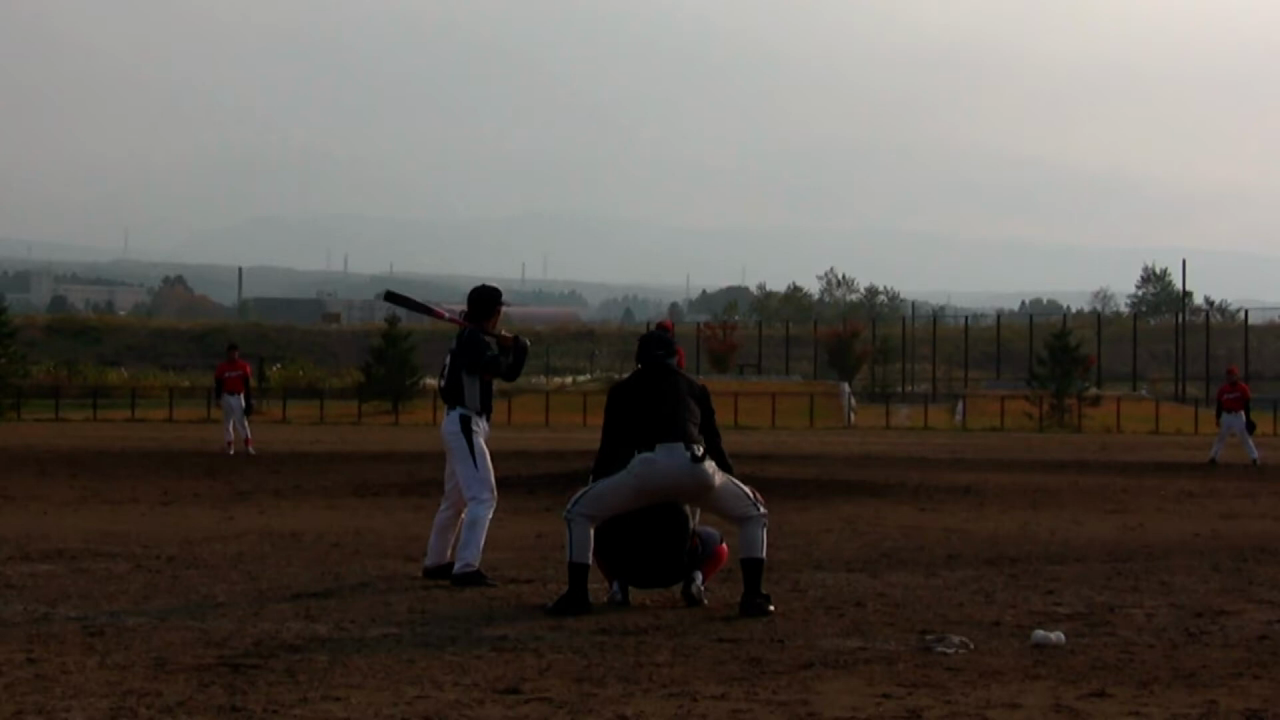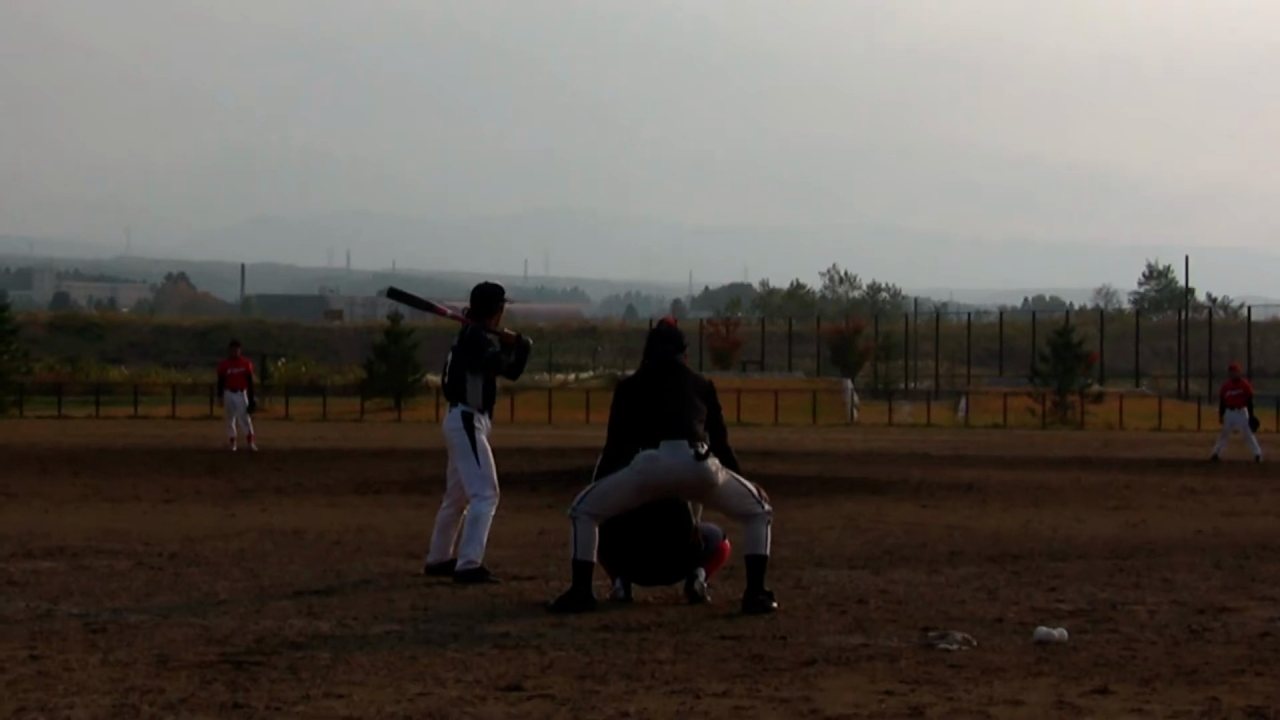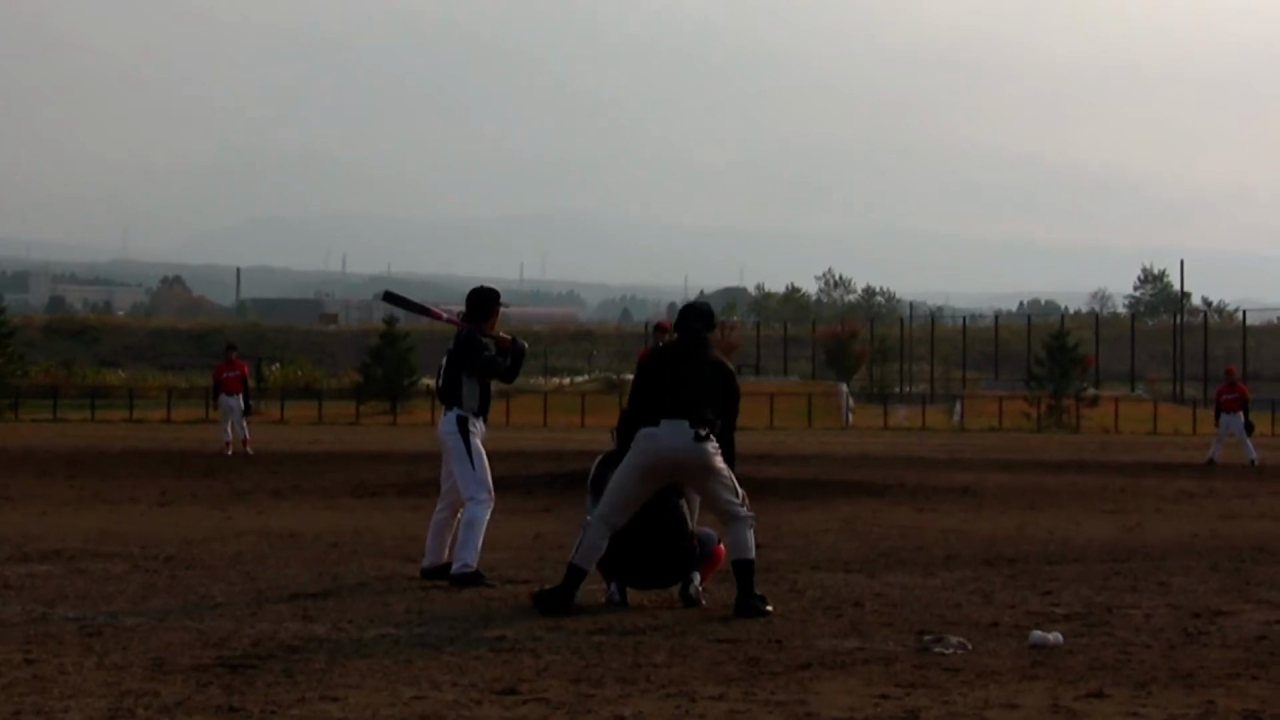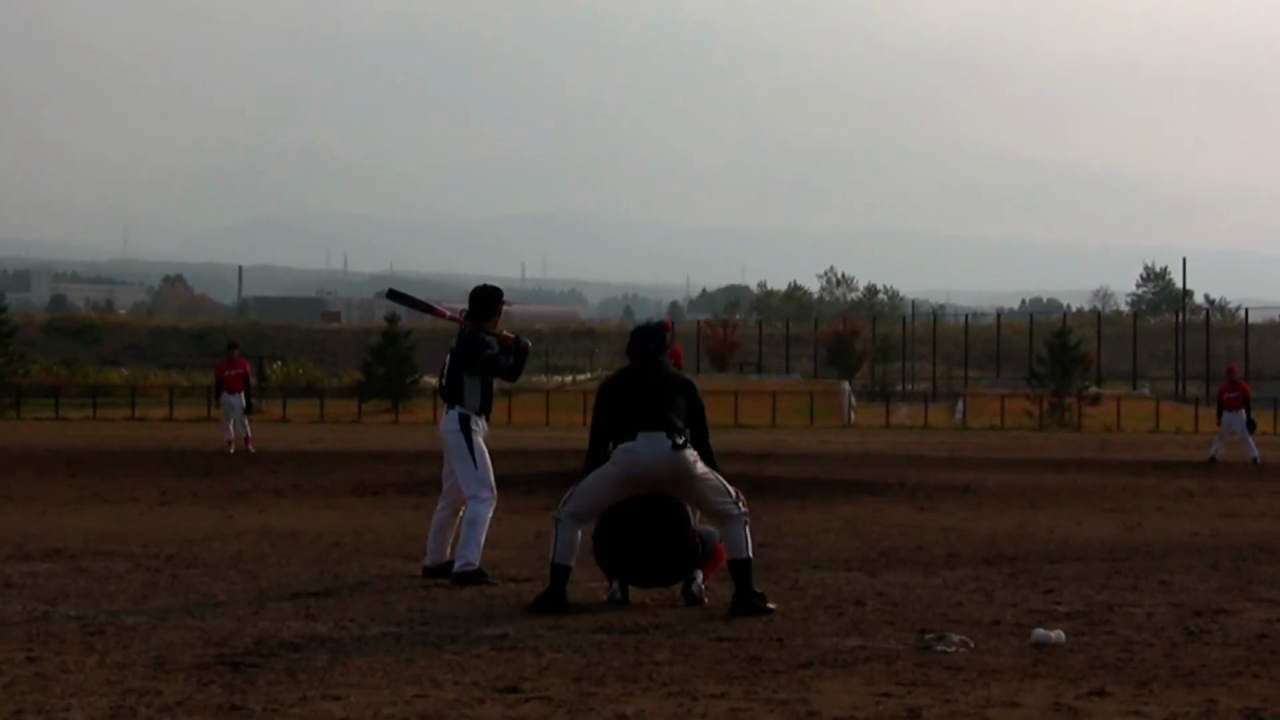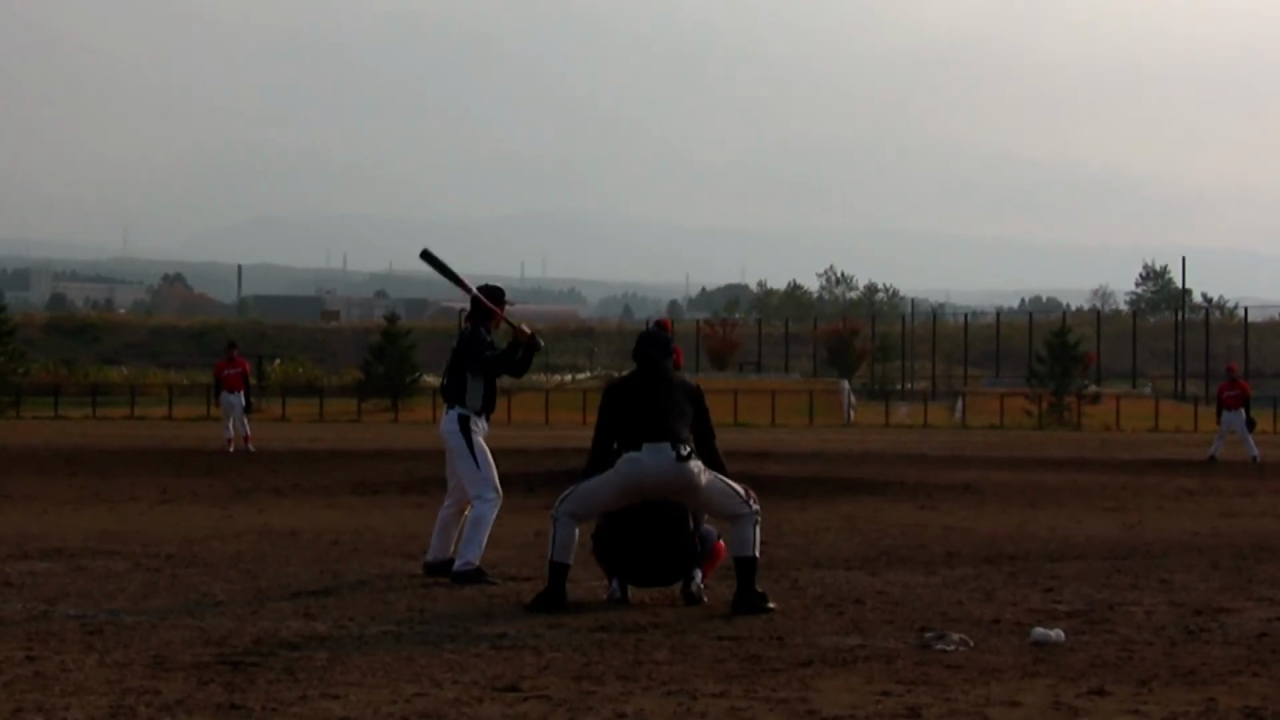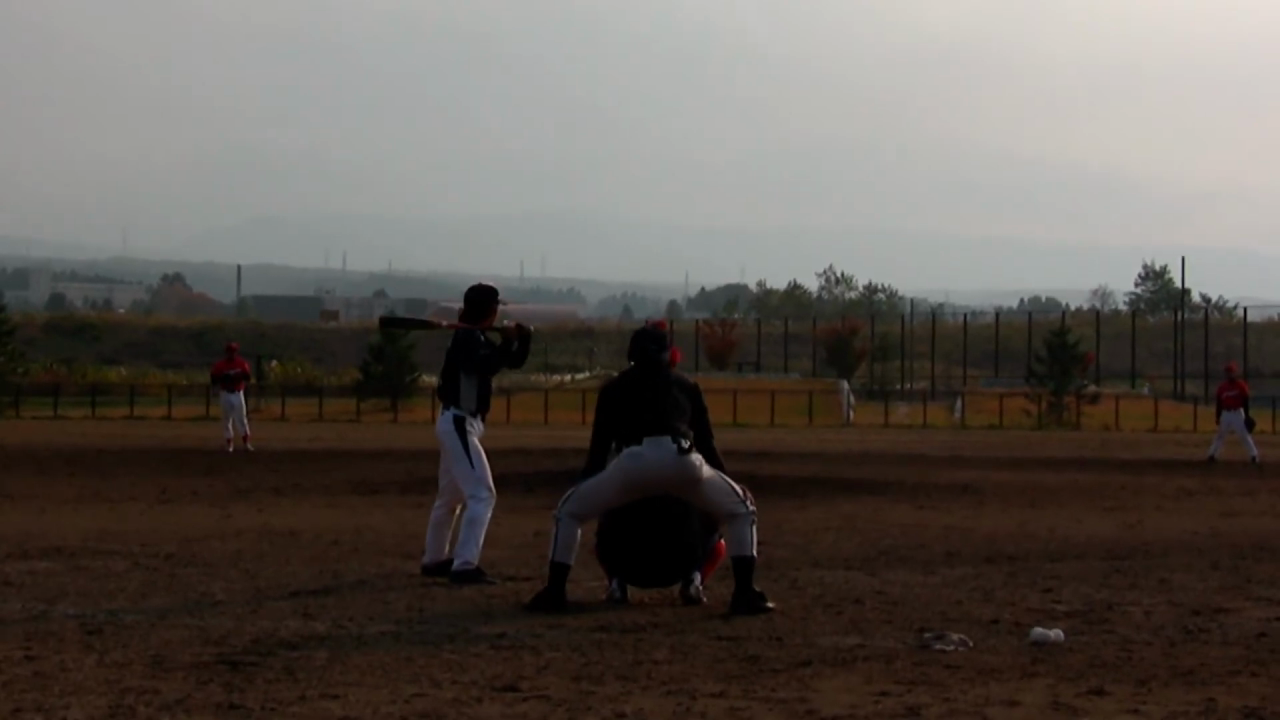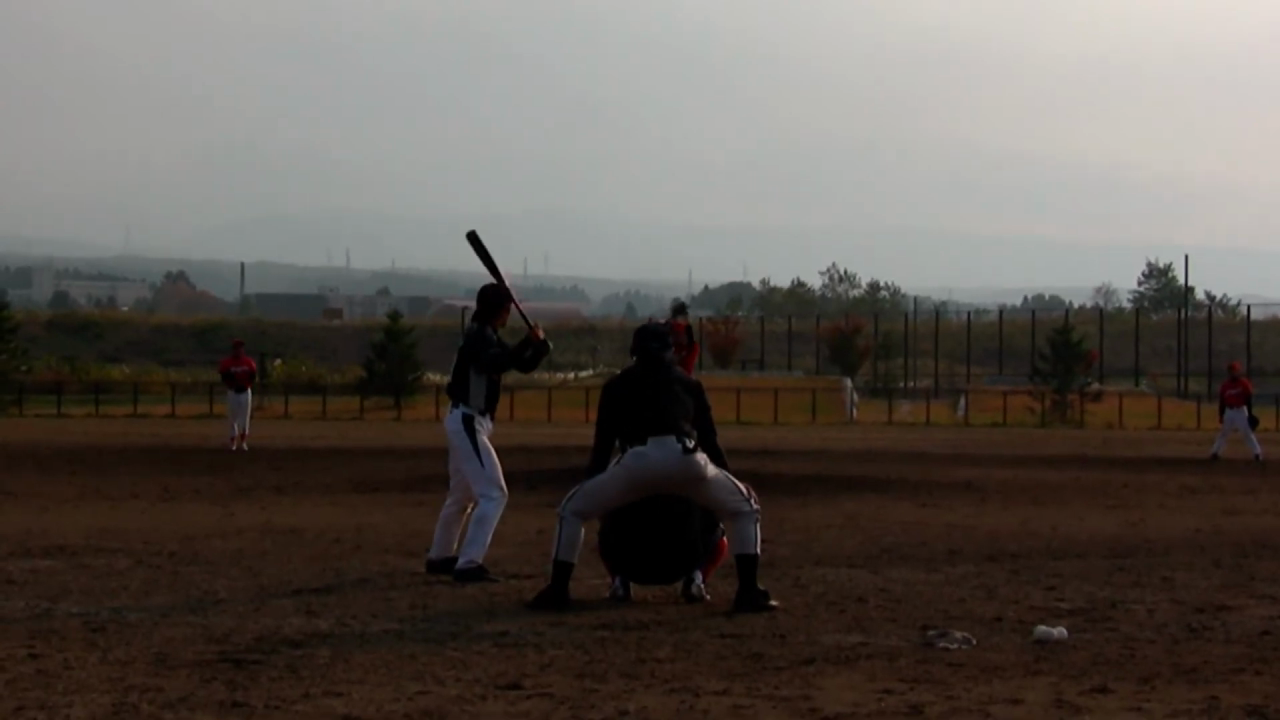
dt=0.7s
person 1, frame 1
left shoulder: (469, 339)
right shoulder: (473, 339)
left elbow: (510, 373)
right elbow: (499, 368)
left wrist: (514, 346)
right wrist: (508, 347)
left hip: (461, 423)
right hip: (465, 424)
left knee: (455, 498)
right knee: (483, 496)
left ankle: (436, 563)
right ankle: (465, 569)
person 1, frame 2
left shoulder: (472, 336)
right shoulder: (475, 337)
left elbow: (511, 371)
right elbow: (502, 366)
left wrist: (516, 344)
right wrist: (512, 345)
left hip: (463, 420)
right hip: (467, 421)
left knee: (457, 495)
right knee: (485, 493)
left ankle: (439, 559)
right ankle: (468, 566)
person 1, frame 3
left shoulder: (468, 339)
right shoulder: (472, 340)
left elbow: (506, 375)
right elbow: (499, 371)
left wrist: (510, 347)
right wrist: (509, 348)
left hip: (458, 423)
right hip: (462, 425)
left knee: (452, 498)
right knee: (480, 497)
left ankle: (434, 563)
right ankle: (464, 569)
person 1, frame 4
left shoulder: (471, 337)
right shoulder: (474, 338)
left elbow: (510, 373)
right elbow: (499, 368)
left wrist: (515, 345)
right wrist: (509, 346)
left hip: (460, 422)
right hip: (464, 423)
left knee: (453, 497)
right knee: (482, 495)
left ankle: (435, 561)
right ankle: (466, 567)
person 1, frame 5
left shoulder: (478, 337)
right shoulder: (474, 336)
left elbow: (516, 370)
right elbow: (493, 368)
left wrist: (528, 344)
right wrist: (517, 343)
left hip: (461, 422)
right hip: (463, 423)
left knee: (459, 496)
right knee: (488, 495)
left ankle: (437, 558)
right ankle: (465, 566)
person 1, frame 6
left shoulder: (477, 338)
right shoulder: (467, 337)
left elbow: (514, 362)
right elbow: (486, 367)
left wrist: (522, 337)
right wrist: (507, 341)
left hip: (459, 423)
right hip: (459, 423)
left knee: (450, 496)
right knee: (482, 495)
left ankle: (434, 560)
right ankle: (464, 567)
person 1, frame 7
left shoulder: (488, 336)
right shoulder: (478, 335)
left elbow: (524, 366)
right elbow: (497, 365)
left wrist: (539, 346)
right wrist: (527, 342)
left hip: (467, 421)
right hip: (467, 422)
left knee: (462, 494)
right knee: (493, 493)
left ankle: (440, 556)
right ankle: (468, 564)
person 2, frame 1
left shoulder: (624, 390)
right shoulder: (694, 388)
left elbow: (610, 446)
right elbow: (713, 442)
left wrist: (595, 483)
right wrist: (730, 479)
left hip: (646, 468)
right hip: (694, 467)
left knee: (579, 512)
right knee: (753, 513)
left ankle: (577, 595)
right ankle: (752, 597)
person 2, frame 2
left shoulder: (630, 386)
right shoulder: (701, 384)
left elbow: (616, 444)
right elbow: (719, 439)
left wrist: (601, 481)
right wrist: (736, 476)
left hip: (648, 465)
right hip: (698, 465)
left knee: (584, 510)
right knee: (757, 510)
left ankle: (581, 593)
right ankle: (755, 594)
person 2, frame 3
left shoulder: (654, 361)
right shoulder: (722, 368)
left elbow: (633, 414)
right elbow: (727, 428)
left wrist: (626, 450)
right wrist: (727, 472)
left hip: (651, 442)
right hip: (699, 445)
left knee: (604, 519)
right knee: (739, 516)
left ankle: (564, 594)
right ankle: (747, 597)
person 2, frame 4
left shoulder: (613, 384)
right shoulder: (682, 383)
left elbow: (598, 441)
right elbow: (701, 438)
left wrist: (585, 484)
right wrist: (716, 478)
left hip: (628, 457)
right hip: (677, 456)
left knee: (569, 513)
right knee: (733, 512)
left ankle: (555, 594)
right ankle: (745, 595)
person 2, frame 5
left shoulder: (618, 389)
right shoulder: (688, 389)
left elbow: (602, 446)
right elbow: (707, 444)
left wrist: (585, 485)
right wrist: (724, 481)
left hip: (631, 468)
right hip: (682, 466)
left knee: (566, 509)
right knee: (746, 508)
left ankle: (555, 593)
right ankle: (746, 594)
person 2, frame 6
left shoulder: (614, 387)
right shoulder: (685, 385)
left elbow: (600, 445)
right elbow: (705, 441)
left wrist: (585, 484)
right wrist: (726, 481)
left hip: (634, 462)
right hip: (682, 460)
left knee: (569, 511)
right knee: (741, 510)
left ankle: (555, 593)
right ankle: (745, 594)
person 2, frame 7
left shoulder: (617, 385)
right shoulder: (688, 383)
left elbow: (603, 444)
right elbow: (709, 439)
left wrist: (591, 483)
right wrist: (726, 477)
left hip: (637, 462)
right hip: (686, 460)
left knee: (572, 509)
right knee: (745, 507)
left ankle: (558, 591)
right ankle: (748, 592)
